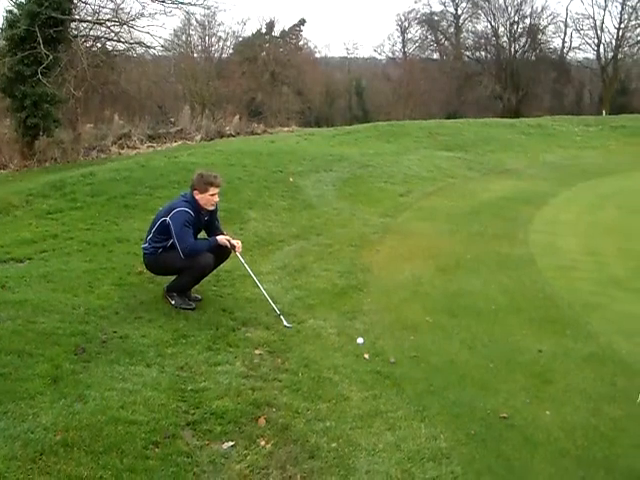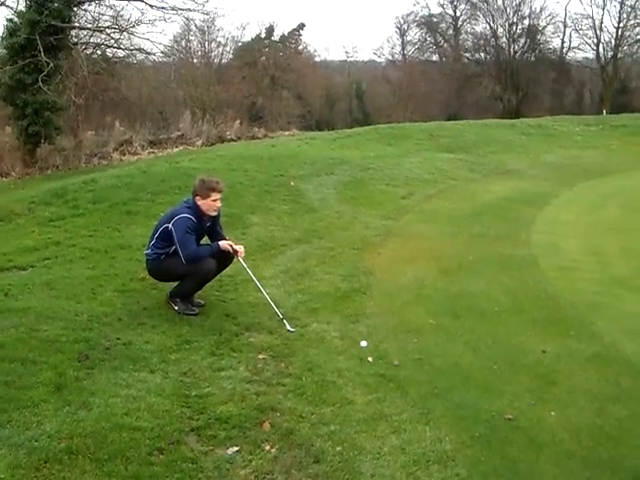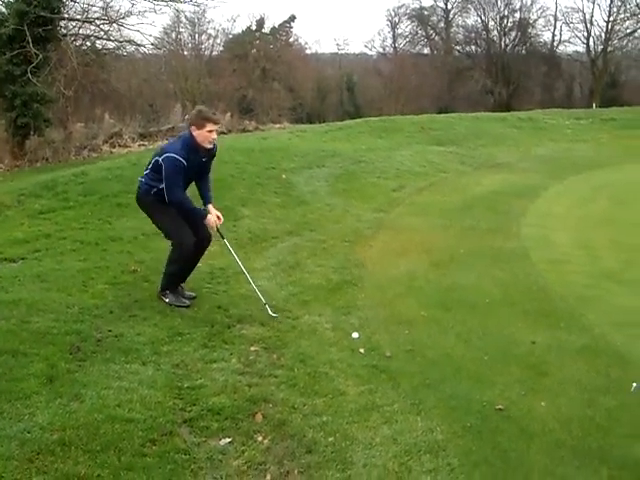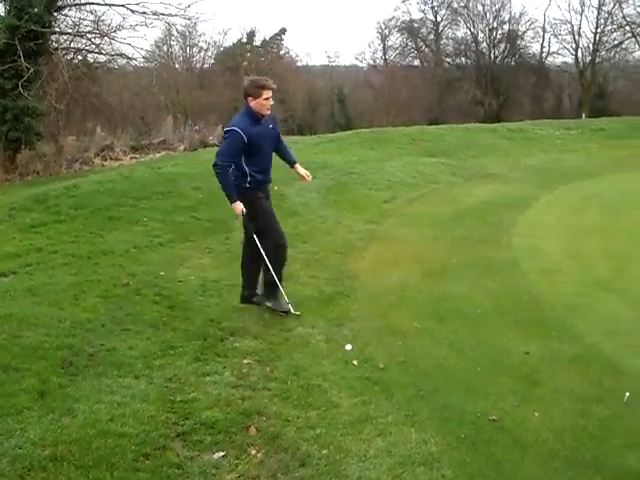
dt=1s
person 1, frame 1
left shoulder: (208, 205)
right shoulder: (181, 213)
left elbow: (215, 231)
right elbow: (187, 250)
left wrist: (229, 241)
right wrist: (216, 241)
left hip: (180, 248)
right hip: (156, 256)
left knee: (223, 250)
right knee: (204, 260)
left ankle: (183, 287)
right ankle: (173, 291)
person 1, frame 2
left shoulder: (210, 211)
right shoulder: (183, 219)
left elbow: (217, 236)
right elbow: (189, 256)
left wrist: (231, 246)
right wrist: (218, 246)
left hip: (182, 254)
right hip: (159, 262)
left knee: (226, 255)
right knee: (207, 266)
left ankle: (187, 293)
right ankle: (176, 296)
person 1, frame 3
left shoulder: (208, 147)
right shoulder: (175, 155)
left elbow: (203, 177)
right elbow: (174, 196)
left wrist: (209, 206)
right wrist: (203, 216)
left hip: (174, 195)
right hip: (151, 196)
left knee: (203, 237)
right knee: (185, 240)
left ankle: (177, 283)
right ankle: (167, 289)
person 1, frame 4
left shoulder: (267, 119)
right shoulder: (238, 129)
left elbow: (278, 143)
right elbow: (220, 165)
left wrist: (295, 165)
right wrist: (233, 199)
left hip: (261, 188)
right hip: (248, 193)
left knee: (255, 242)
right knee: (277, 241)
left ankle: (249, 292)
right ankle: (272, 294)
